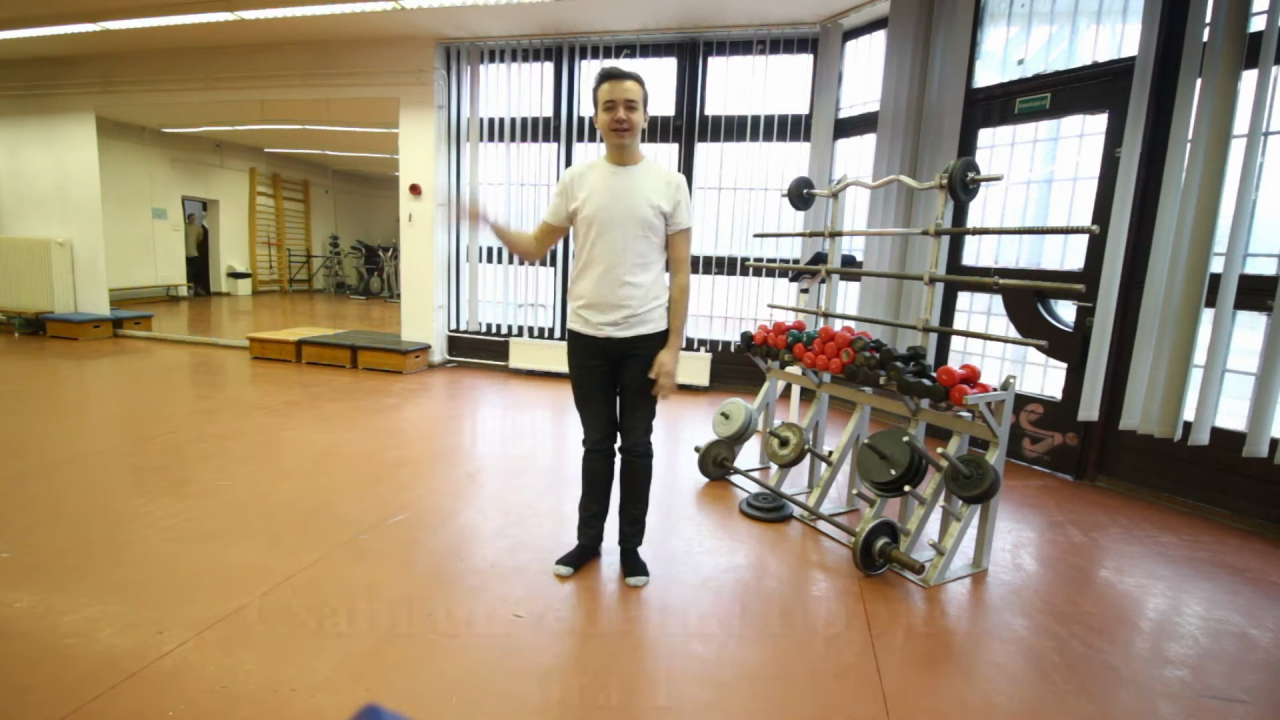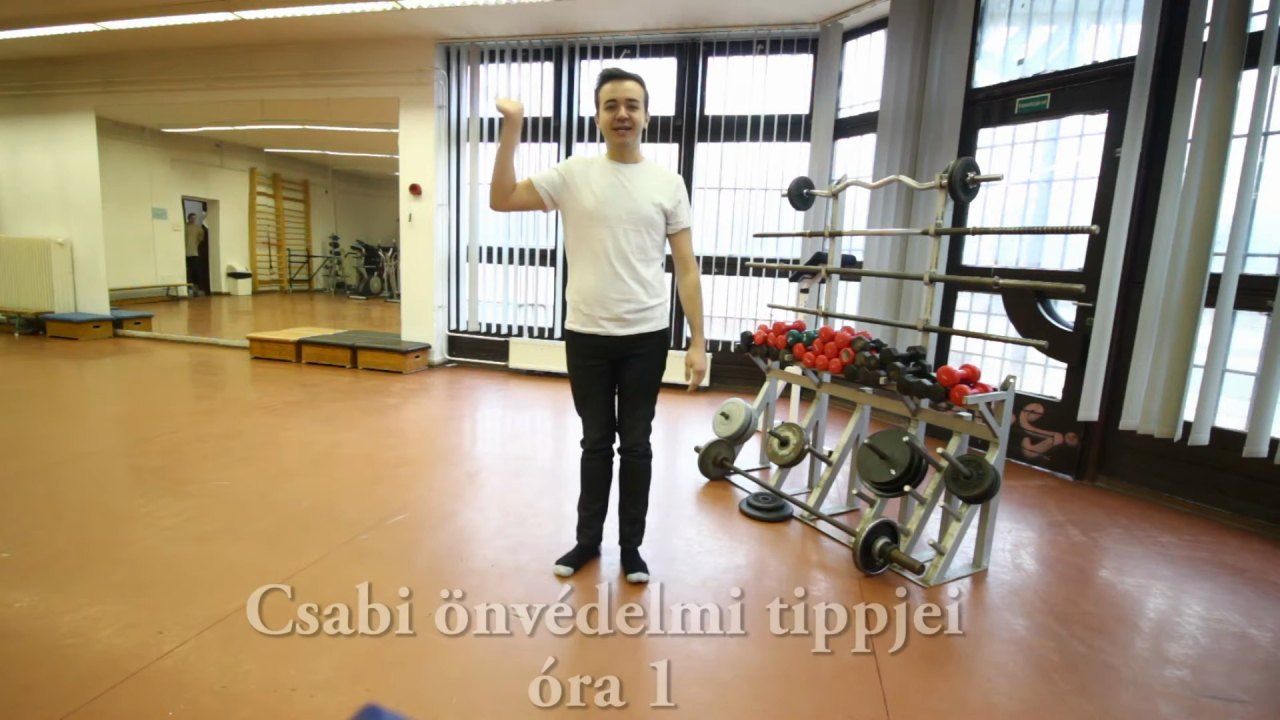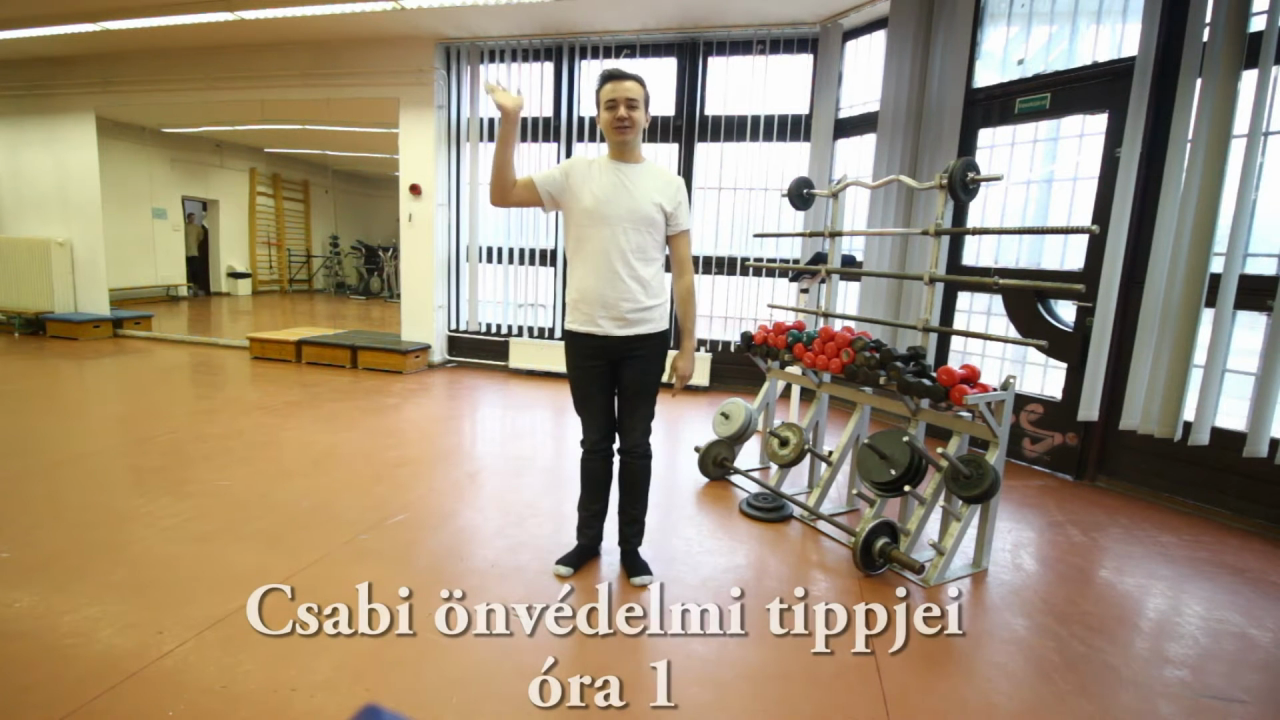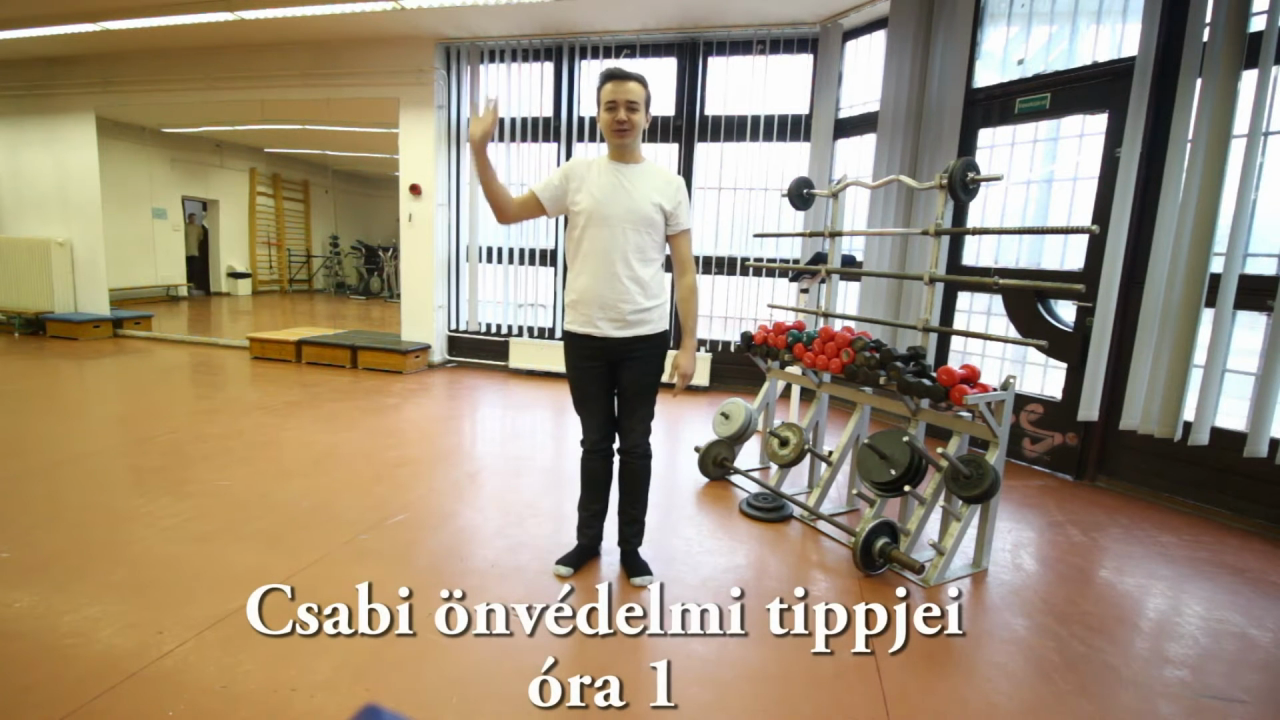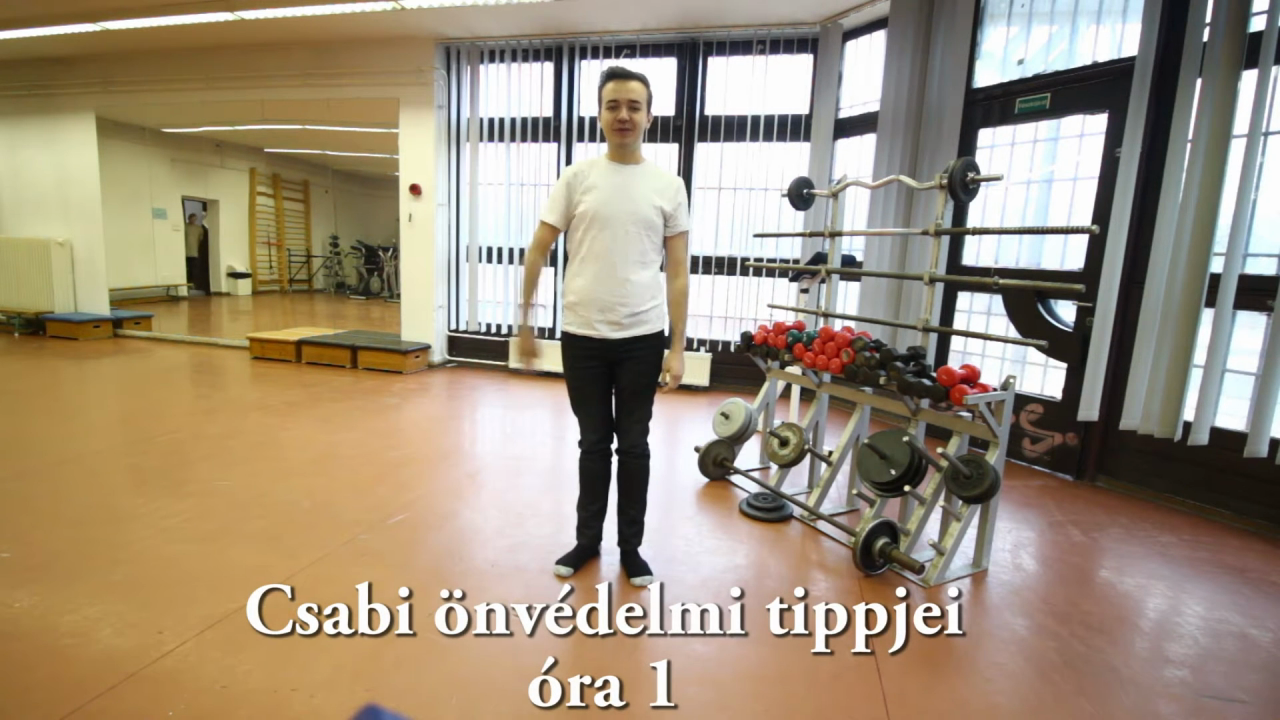
dt=0.3s
person 1, frame 1
left shoulder: (669, 183)
right shoulder: (577, 180)
left elbow: (679, 270)
right elbow: (536, 247)
left wrist: (673, 346)
right wrist: (495, 227)
left hip: (644, 336)
right hip: (588, 335)
left knee: (636, 444)
right knee: (596, 442)
left ankle: (631, 546)
right ankle: (589, 540)
person 1, frame 2
left shoulder: (668, 183)
right shoulder: (574, 174)
left elbow: (686, 267)
right elbow: (501, 200)
left wrist: (698, 341)
right wrist: (511, 129)
left hip: (645, 336)
right hip: (586, 334)
left knee: (635, 443)
right knee: (595, 441)
left ankle: (631, 546)
right ankle: (588, 540)
person 1, frame 3
left shoulder: (669, 185)
right shoulder: (575, 174)
left elbow: (682, 271)
right elbow: (501, 194)
left wrist: (687, 347)
right wrist: (508, 124)
left hip: (646, 337)
right hip: (586, 334)
left knee: (635, 444)
right knee: (595, 442)
left ankle: (631, 546)
right ankle: (588, 539)
person 1, frame 4
left shoulder: (669, 184)
right shoulder: (575, 175)
left elbow: (683, 270)
right elbow: (507, 211)
left wrist: (688, 344)
right wrist: (480, 150)
left hip: (644, 338)
right hip: (585, 335)
left knee: (635, 445)
right knee: (595, 443)
left ankle: (631, 546)
right ankle: (587, 540)
person 1, frame 5
left shoulder: (669, 186)
right shoulder: (577, 177)
left elbow: (675, 270)
right elbow: (539, 251)
left wrist: (676, 345)
right wrist: (526, 322)
left hip: (641, 338)
right hip: (584, 336)
left knee: (633, 445)
right knee: (592, 442)
left ankle: (630, 546)
right ankle: (587, 540)
